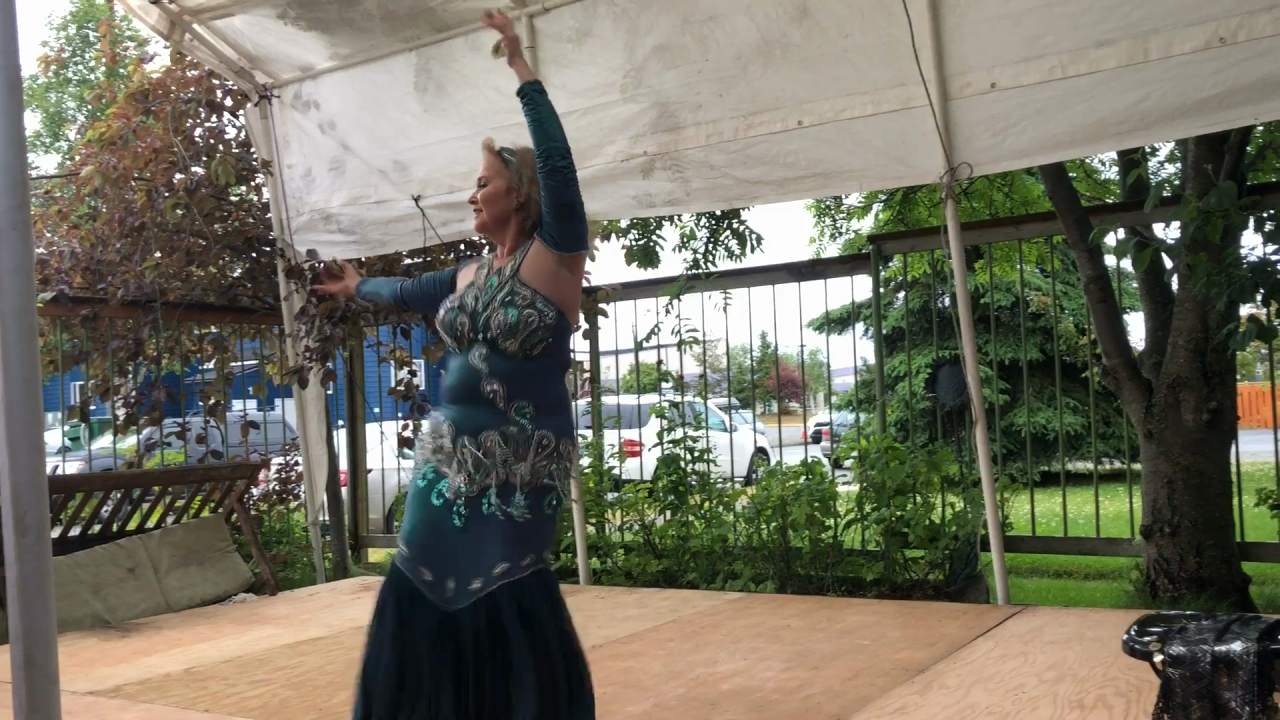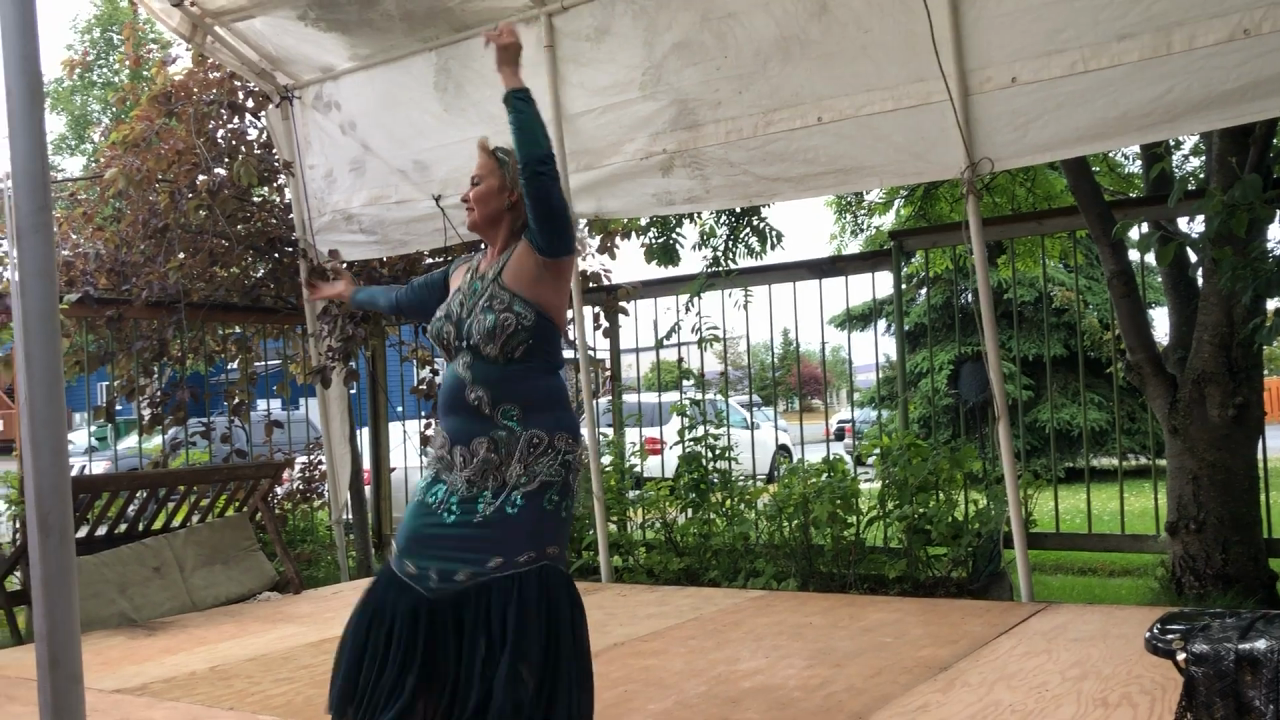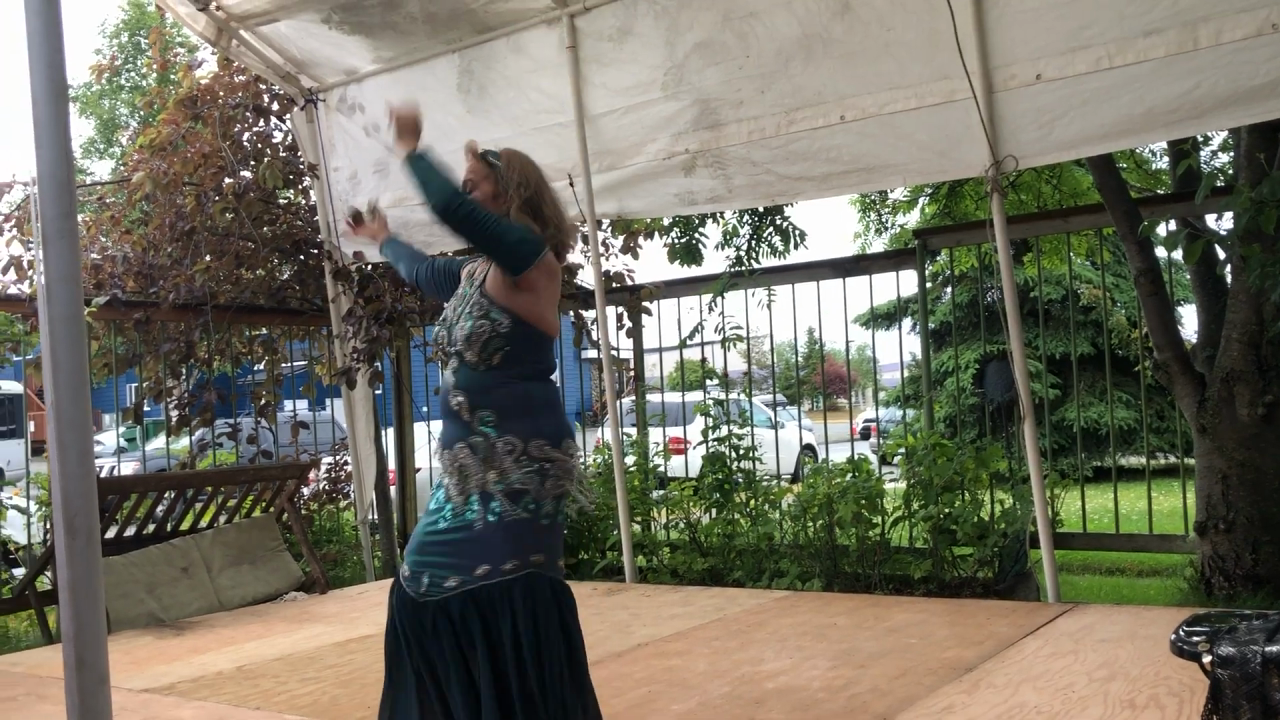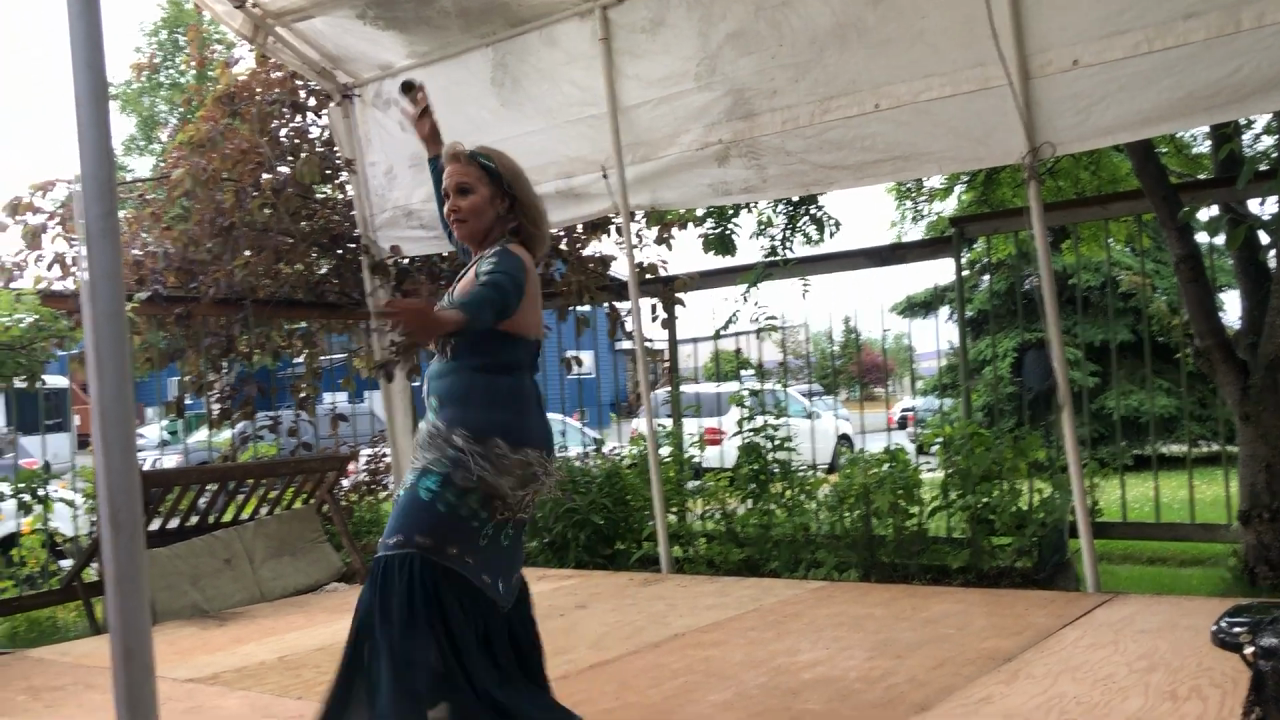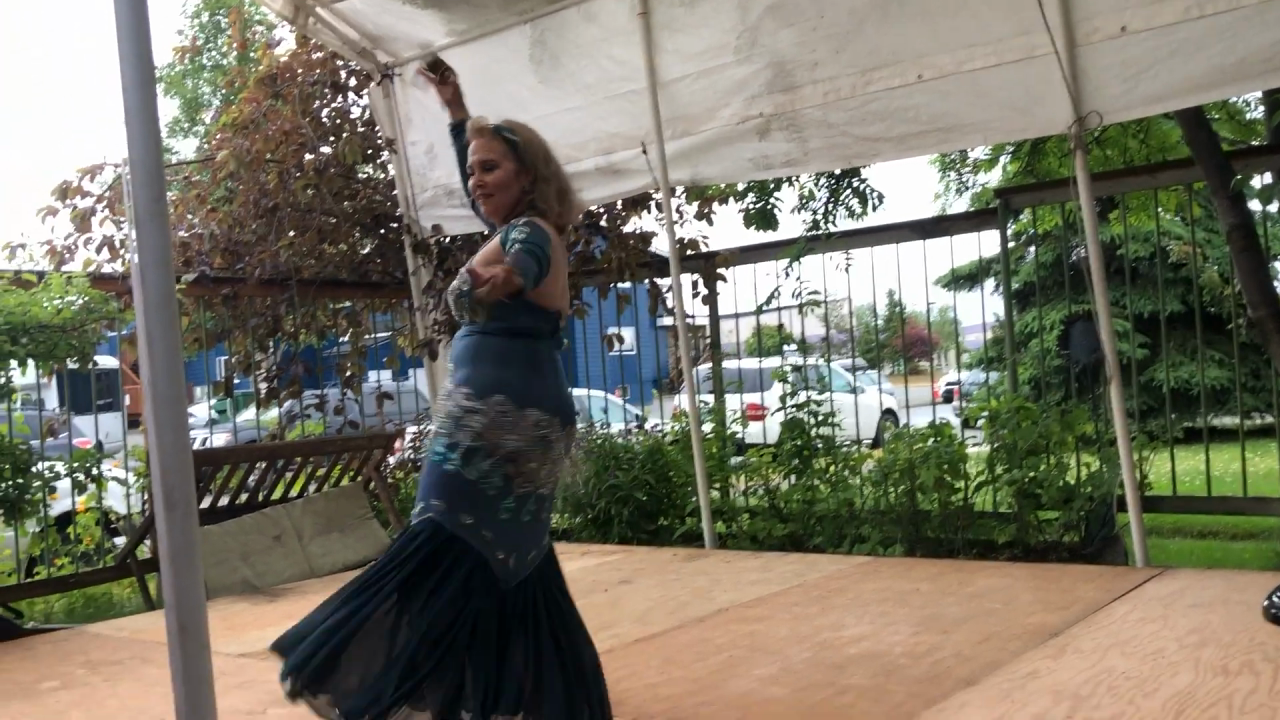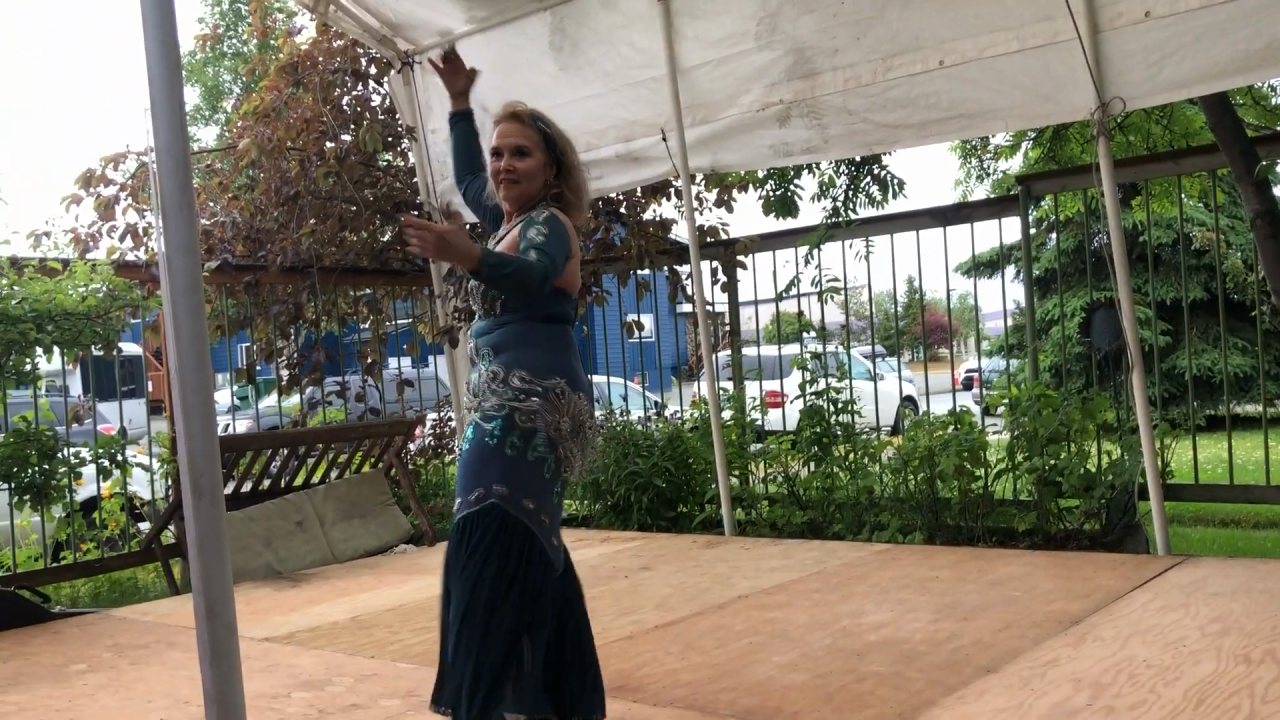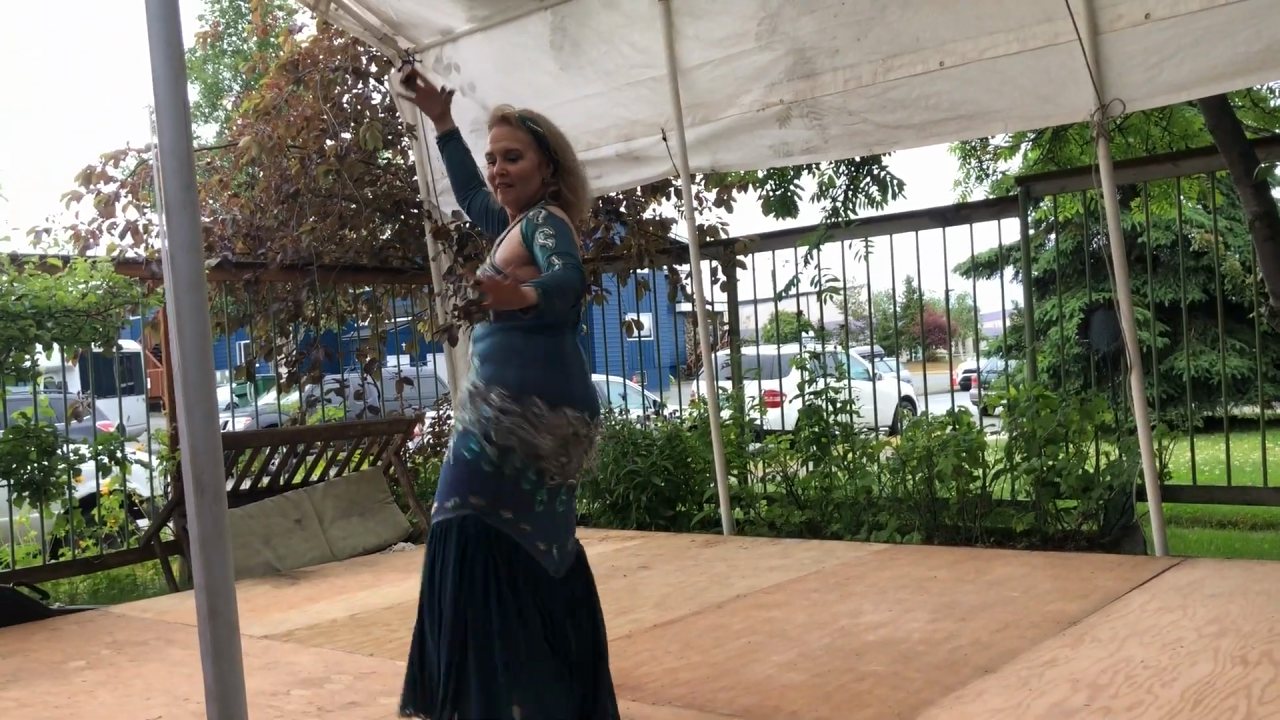
dt=0.4s
person 1, frame 1
left shoulder: (556, 256)
right shoulder: (469, 275)
left elbow: (558, 163)
right elbow: (407, 292)
left wrist: (521, 70)
right wrist: (360, 284)
left hip: (523, 462)
right hip: (454, 458)
left knee: (512, 603)
right knee: (423, 593)
person 1, frame 2
left shoulder: (544, 259)
right shoulder: (463, 274)
left elbow: (545, 175)
right elbow: (404, 300)
left wrist: (512, 79)
right wrist: (350, 291)
left hip: (530, 463)
right hip: (459, 460)
left knee: (523, 603)
right knee: (409, 586)
person 1, frame 3
left shoulder: (528, 255)
right shoulder: (474, 272)
left elbow: (454, 207)
right elbow: (427, 273)
left wrist: (412, 149)
right wrist: (384, 239)
left hip: (521, 470)
right hip: (468, 469)
left knee: (517, 605)
right knee: (427, 594)
person 1, frame 4
left shoulder: (507, 264)
right shoulder: (492, 257)
left elbow: (484, 304)
right elbow: (456, 231)
left wrist: (443, 321)
right wrist: (432, 144)
left hip: (474, 448)
right hip: (492, 450)
left knee: (407, 581)
right knee: (485, 589)
person 1, frame 5
left shoulder: (527, 233)
right shoulder: (526, 229)
left elbow: (525, 266)
right elbow: (481, 195)
left wrist: (506, 280)
right wrist: (456, 111)
left hip: (493, 416)
right hip: (537, 423)
left knee: (443, 554)
right knee: (518, 565)
person 1, frame 6
left shoulder: (548, 224)
right shoulder: (513, 219)
left elbow: (532, 275)
right elbow: (469, 182)
left wrist: (465, 255)
right wrist: (460, 101)
left hip: (525, 400)
right hip: (522, 404)
left knee: (487, 542)
right knee: (528, 552)
person 1, frame 7
left shoulder: (549, 221)
right shoulder: (520, 222)
left elbow: (569, 281)
right elbow: (471, 194)
left wrist: (525, 293)
right wrist: (440, 119)
left hip: (516, 409)
right hip: (553, 412)
left knee: (470, 548)
right knee: (541, 558)
